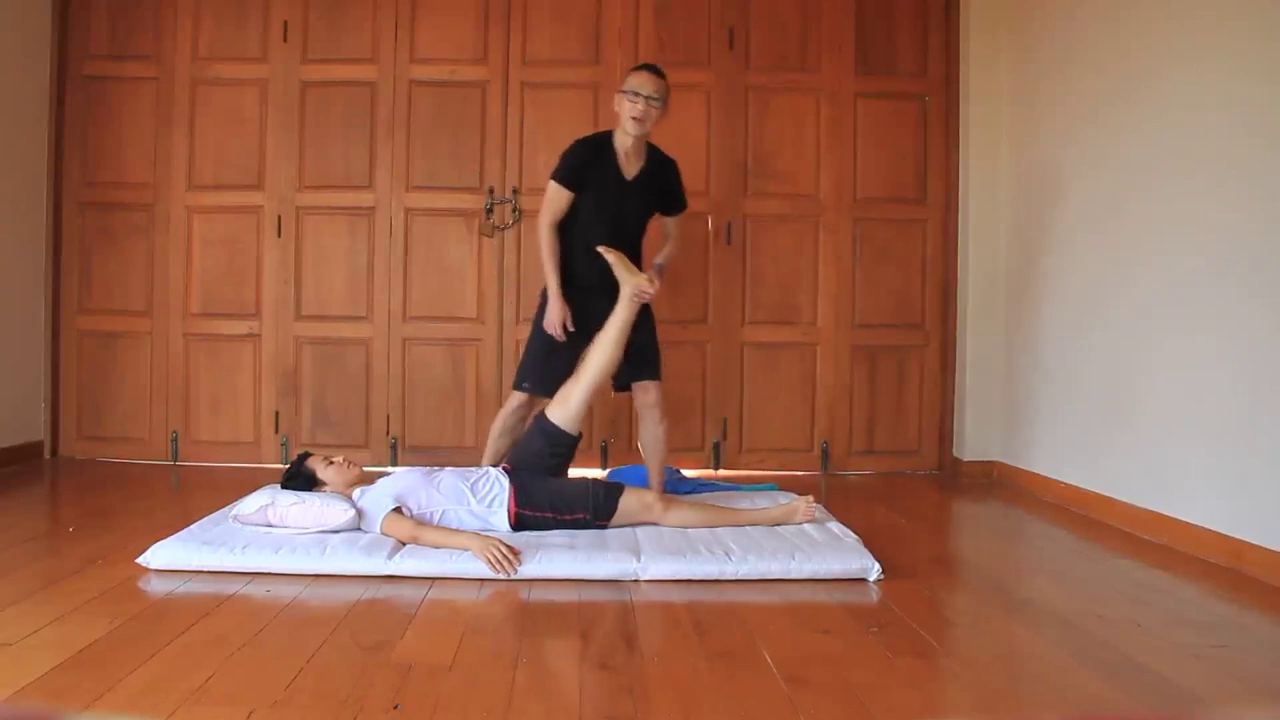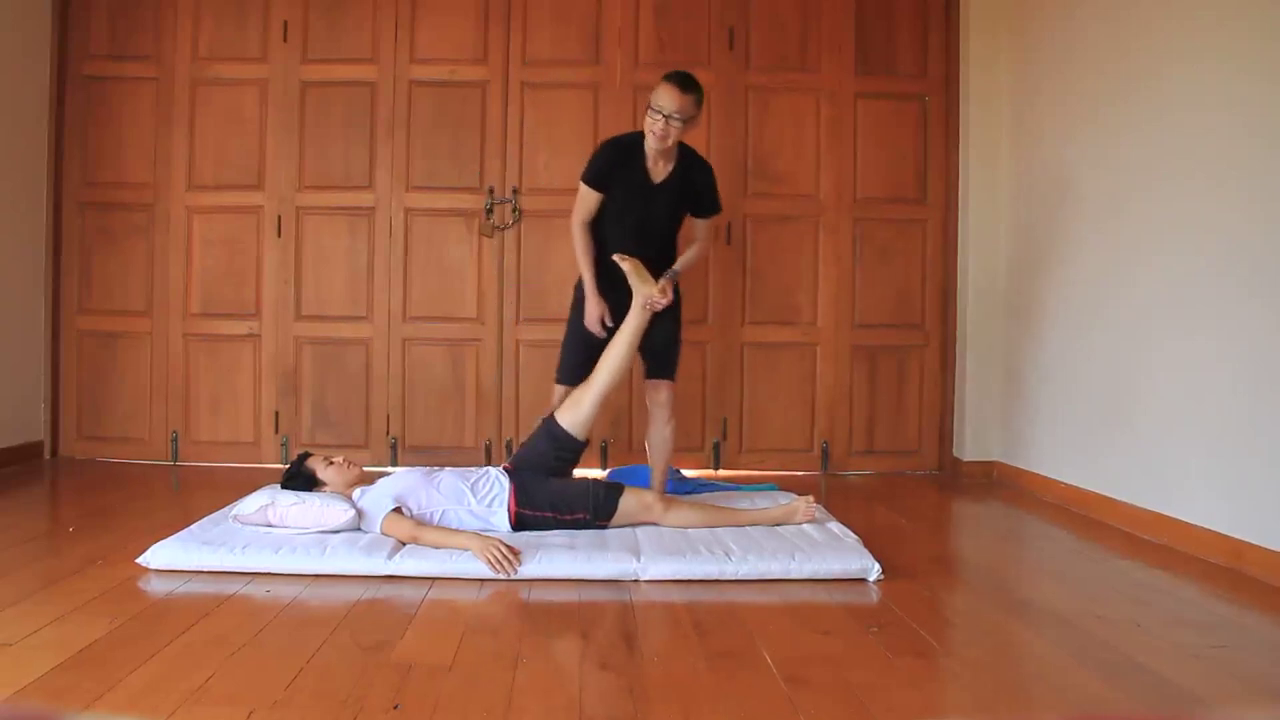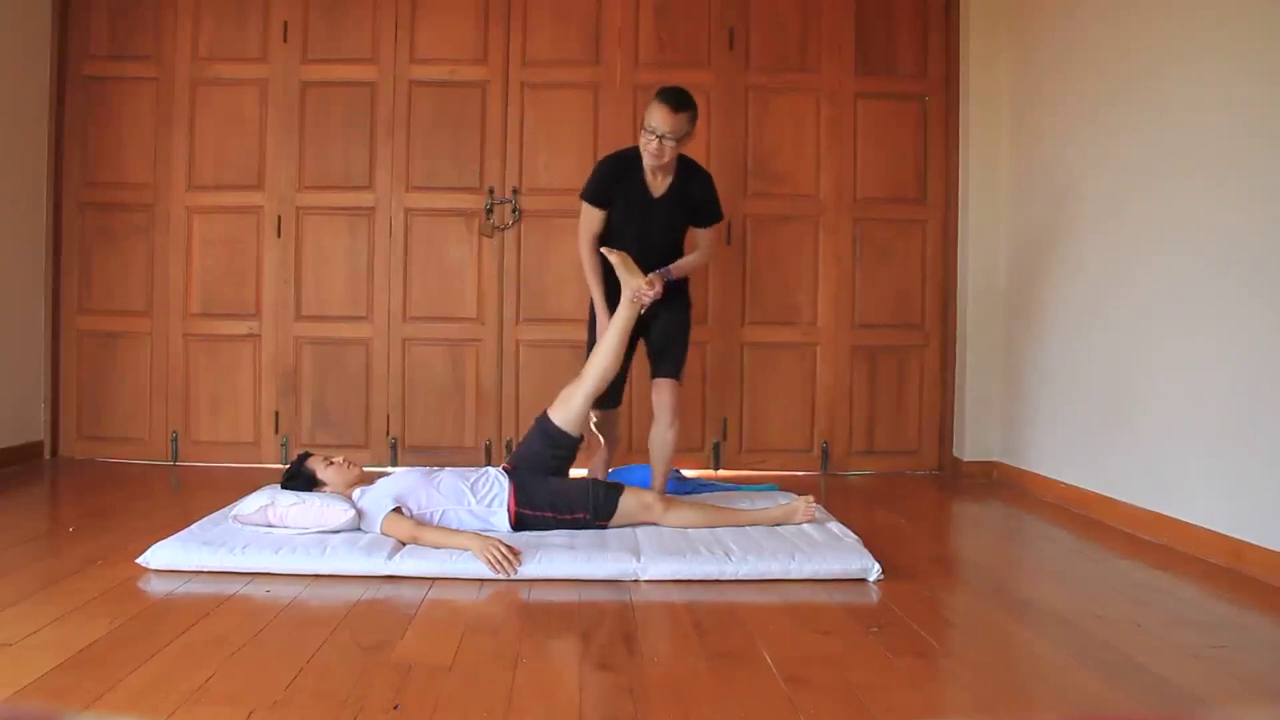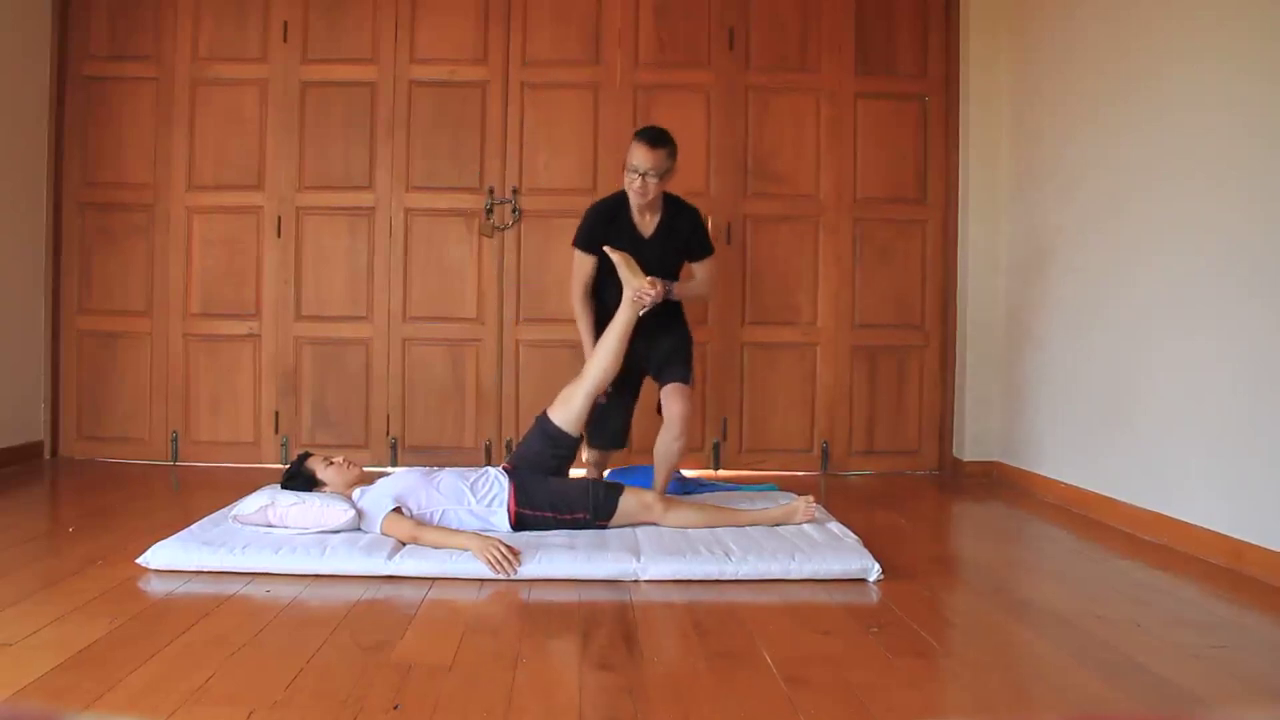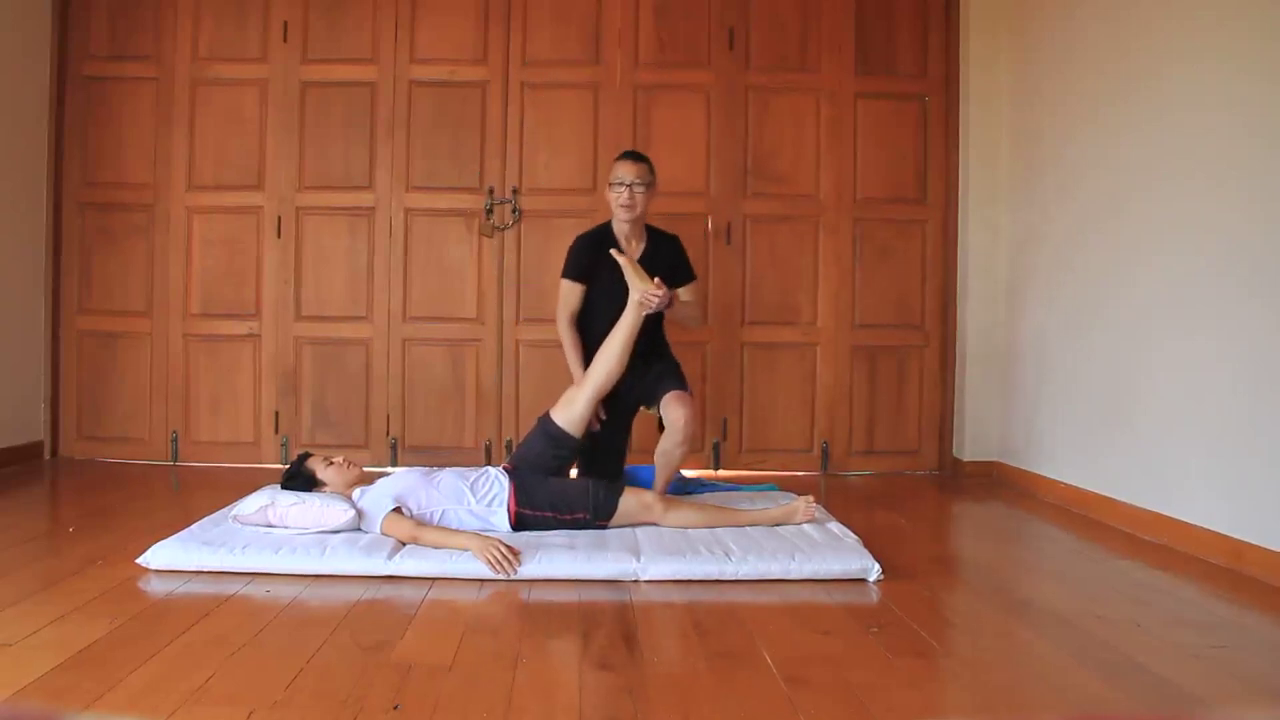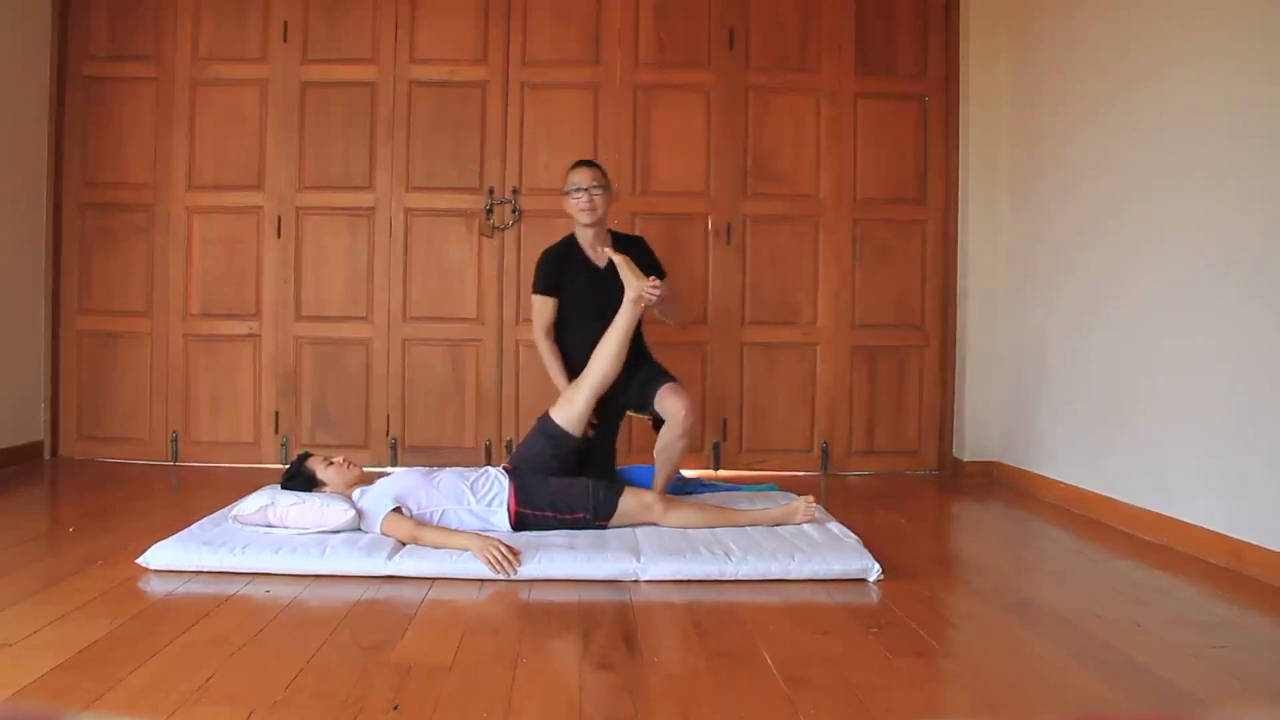
dt=0.3s
person 1, frame 1
left shoulder: (387, 484)
right shoulder: (369, 508)
right elbow: (414, 532)
right wrist: (473, 540)
left hip: (514, 478)
right hip: (518, 508)
left knee: (577, 391)
right knee: (652, 505)
left ankle: (629, 296)
right ankle: (773, 515)
person 1, frame 2
left shoulder: (387, 485)
right shoulder: (368, 507)
right elbow: (413, 532)
right wrist: (473, 540)
left hip: (514, 477)
right hip: (517, 507)
left knee: (589, 395)
right knee: (653, 506)
left ankle: (641, 304)
right ankle: (772, 517)
person 1, frame 3
left shoulder: (387, 481)
right shoulder: (370, 506)
right elbow: (415, 531)
right wrist: (474, 539)
left hip: (513, 478)
right hip: (518, 507)
left knee: (581, 390)
right knee: (651, 505)
left ankle: (631, 299)
right ankle: (773, 515)
person 1, frame 4
left shoulder: (386, 484)
right shoulder: (369, 506)
right elbow: (415, 532)
right wrist: (474, 539)
left hip: (513, 478)
right hip: (517, 507)
left knee: (581, 391)
right knee: (651, 505)
left ankle: (631, 301)
right ankle: (771, 516)
person 1, frame 5
left shoulder: (387, 483)
right shoulder: (369, 508)
right elbow: (414, 532)
right wrist: (473, 540)
left hip: (513, 478)
right hip: (518, 508)
left knee: (586, 391)
right knee: (652, 505)
left ankle: (637, 303)
right ankle: (769, 516)
person 1, frame 6
left shoulder: (385, 482)
right shoulder: (369, 506)
right elbow: (415, 532)
right wrist: (474, 540)
left hip: (513, 478)
right hip: (518, 508)
left knee: (582, 393)
right knee: (652, 506)
left ankle: (632, 302)
right ankle: (771, 517)
person 2, frame 1
left shoulder: (665, 170)
right shoulder: (585, 153)
left elbow: (671, 236)
right elbow: (547, 224)
left wrist: (656, 271)
right wrist: (555, 297)
right hip: (572, 291)
left knee: (650, 397)
right knee: (524, 399)
left ankle: (658, 496)
person 2, frame 2
left shoulder: (697, 173)
right shoulder: (614, 153)
left elbow: (702, 239)
right elbow: (580, 222)
left wrist: (671, 278)
right wrist: (592, 294)
left hip: (657, 291)
right hip: (602, 285)
left knee: (660, 396)
right knee: (566, 390)
left ankle: (655, 497)
person 2, frame 3
left shoulder: (697, 182)
right shoulder: (612, 170)
left elbow: (704, 249)
right elbow: (587, 243)
left wrist: (666, 275)
right wrist: (602, 311)
left hip: (668, 300)
right hip: (613, 295)
left knee: (666, 400)
right knee: (602, 399)
left ankle: (655, 498)
right ankle: (605, 455)
person 2, frame 4
left shoulder: (686, 218)
right shoulder: (601, 215)
left elbow: (705, 284)
right elbow: (580, 290)
left wrist: (667, 289)
right wrist: (592, 357)
left hip: (666, 331)
left knee: (678, 409)
right knee: (602, 441)
right ankle: (594, 478)
person 2, frame 5
left shoulder: (668, 246)
right shoulder: (587, 246)
left elbow: (694, 314)
right elbow: (565, 320)
left wrist: (668, 302)
left hip: (654, 360)
left knee: (683, 417)
right knee: (598, 482)
person 2, frame 6
left shoulder: (636, 249)
right shoulder: (554, 259)
left elbow: (672, 315)
right elbow: (542, 334)
left wrist: (658, 300)
left hip: (636, 367)
left knee: (682, 410)
left ankle: (655, 497)
